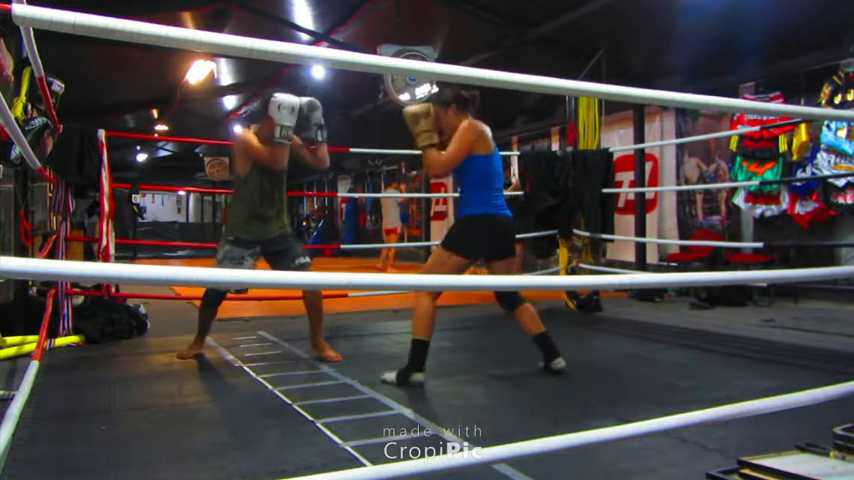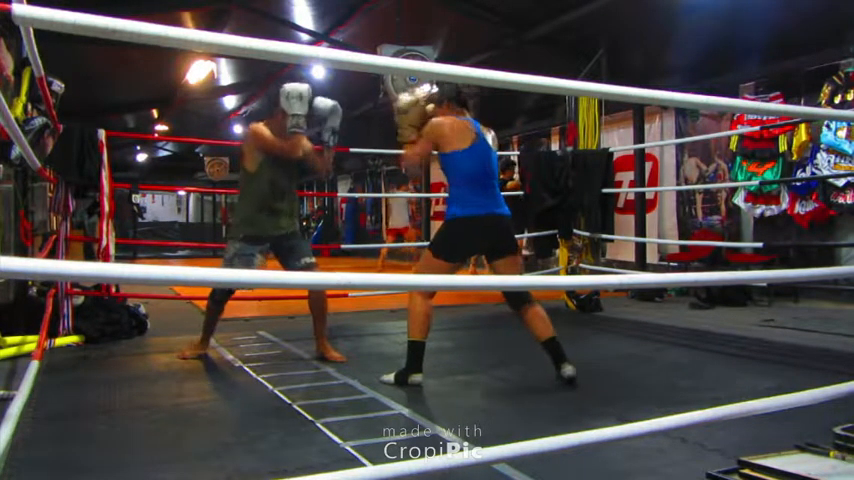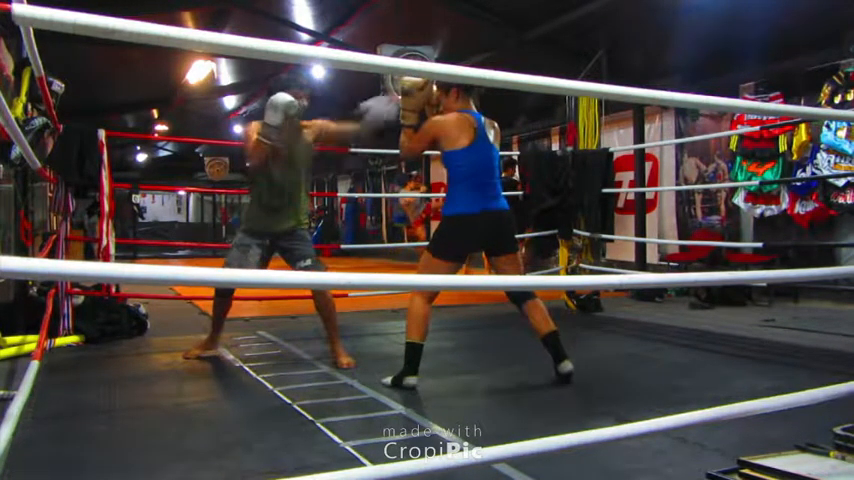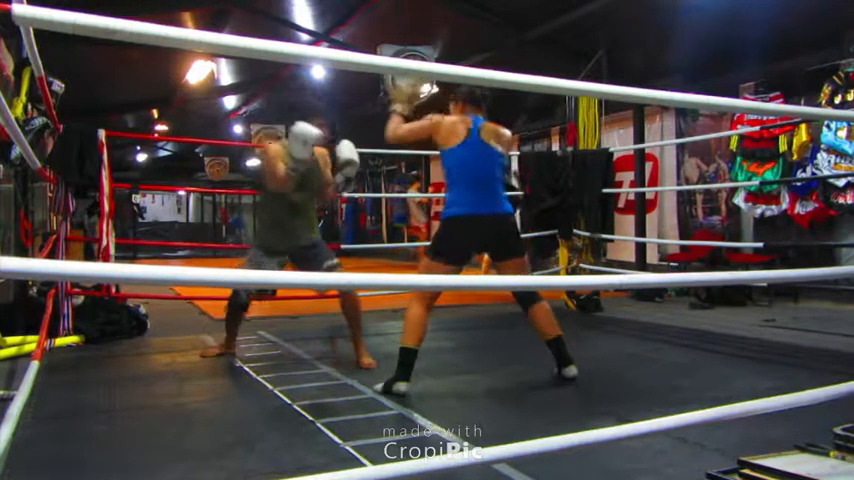
dt=0.4s
person 1, frame 1
left shoulder: (470, 128)
right shoulder: (481, 133)
left elbow: (439, 168)
right elbow: (453, 169)
left wrist: (424, 136)
right wrist: (433, 137)
left hip: (475, 224)
right hip: (501, 223)
left knee: (427, 291)
right knee: (511, 297)
left ankle: (414, 368)
right ankle: (553, 356)
person 1, frame 2
left shoulder: (439, 126)
right shoulder: (486, 133)
left elbow: (411, 167)
left wrist: (407, 127)
left hip: (463, 224)
right hip: (499, 222)
left knee: (420, 291)
right knee: (520, 298)
left ankle: (413, 369)
right ankle: (562, 363)
person 1, frame 3
left shoulder: (442, 123)
right shoulder: (491, 126)
left elbow: (408, 150)
left wrist: (409, 113)
left hip: (461, 221)
right hip: (498, 218)
left knee: (421, 294)
right knee: (522, 293)
left ankle: (409, 372)
right ankle: (561, 360)
person 1, frame 4
left shoulder: (443, 123)
right shoulder: (503, 133)
left elbow: (393, 136)
left wrist: (399, 108)
left hip: (460, 222)
right hip: (501, 221)
left knee: (420, 300)
right knee: (529, 295)
left ankle: (401, 378)
right ankle: (566, 363)
person 2, frame 1
left shoulder: (287, 139)
right shoulder: (245, 139)
left elbow: (322, 163)
right elbow: (277, 163)
left wrist: (316, 126)
right wrist: (285, 126)
left hip: (277, 229)
right hip: (243, 231)
right knee: (216, 289)
left ankle: (318, 342)
right ankle: (199, 340)
person 2, frame 2
left shoulder: (295, 136)
right shoulder: (257, 132)
left elbow: (323, 168)
right elbow: (293, 152)
left wrist: (331, 130)
right wrist: (297, 116)
left hip: (286, 227)
right hip: (250, 228)
right knee: (224, 287)
left ankle: (322, 344)
right ankle: (203, 341)
person 2, frame 3
left shoulder: (312, 130)
right shoulder: (257, 128)
left elbow: (353, 129)
right elbow: (255, 158)
right wrist: (273, 122)
left hip: (293, 225)
right hip: (257, 224)
left ankle: (336, 346)
right ankle: (212, 339)
person 2, frame 4
left shoulder: (321, 155)
right shoulder: (274, 149)
left elbow: (328, 196)
right elbow: (282, 186)
left wrist: (346, 176)
right wrist: (299, 158)
left hip: (307, 238)
right hip: (271, 240)
right knee: (240, 296)
left ankle: (360, 348)
right ankle: (229, 342)
